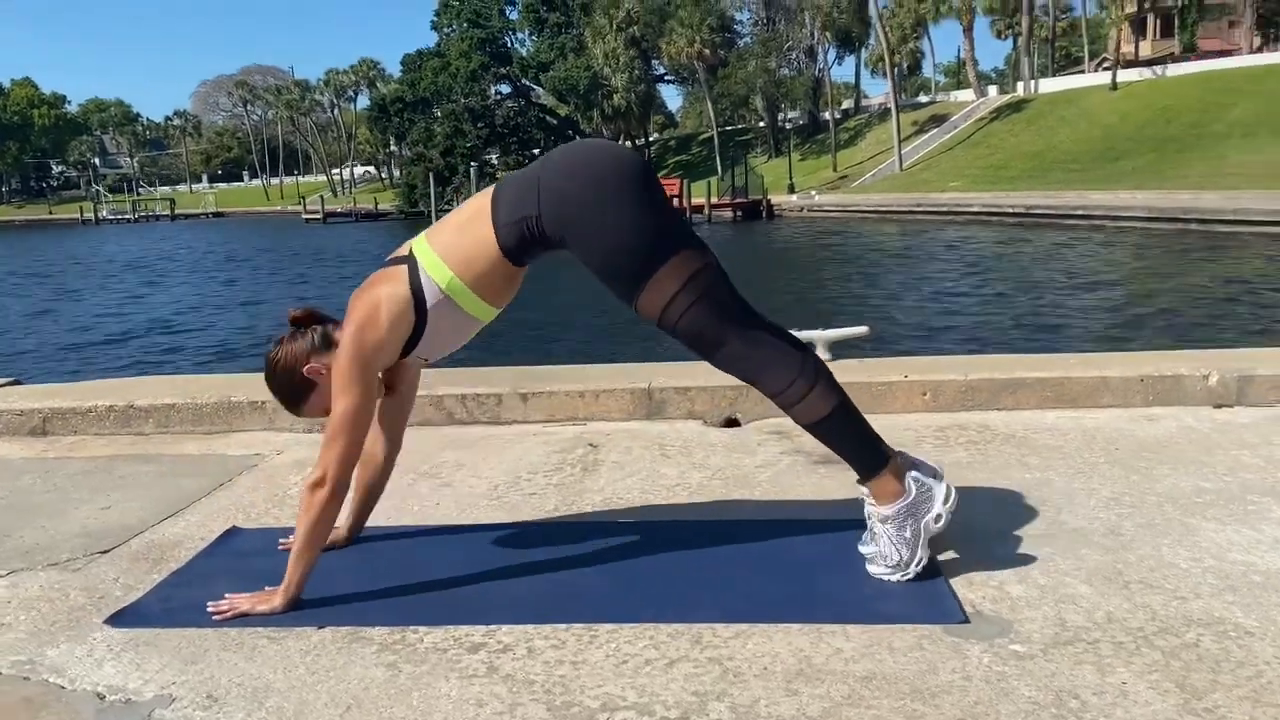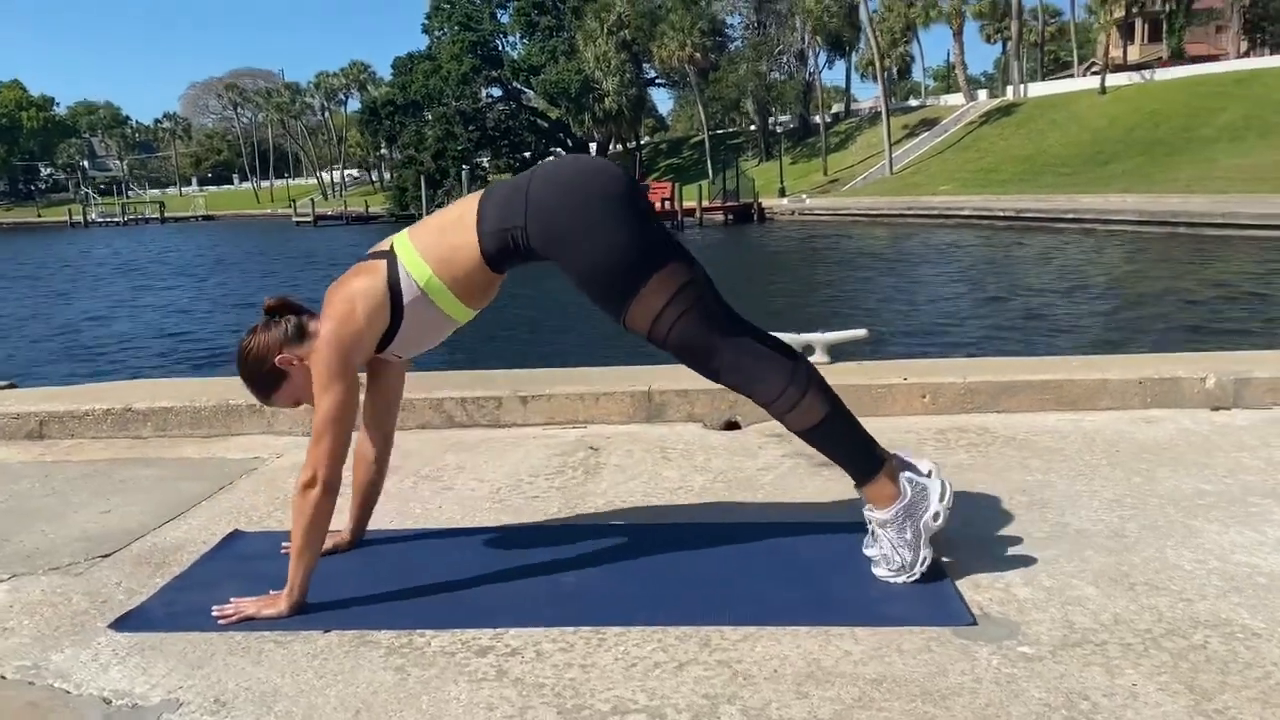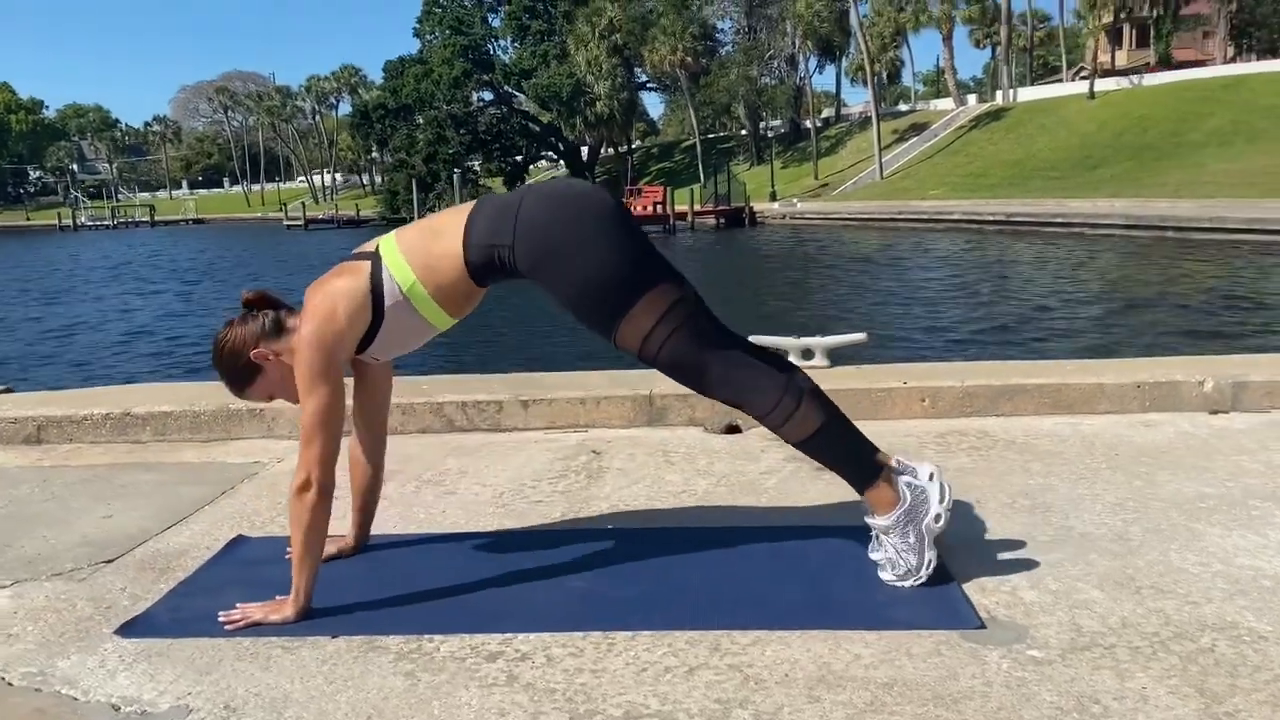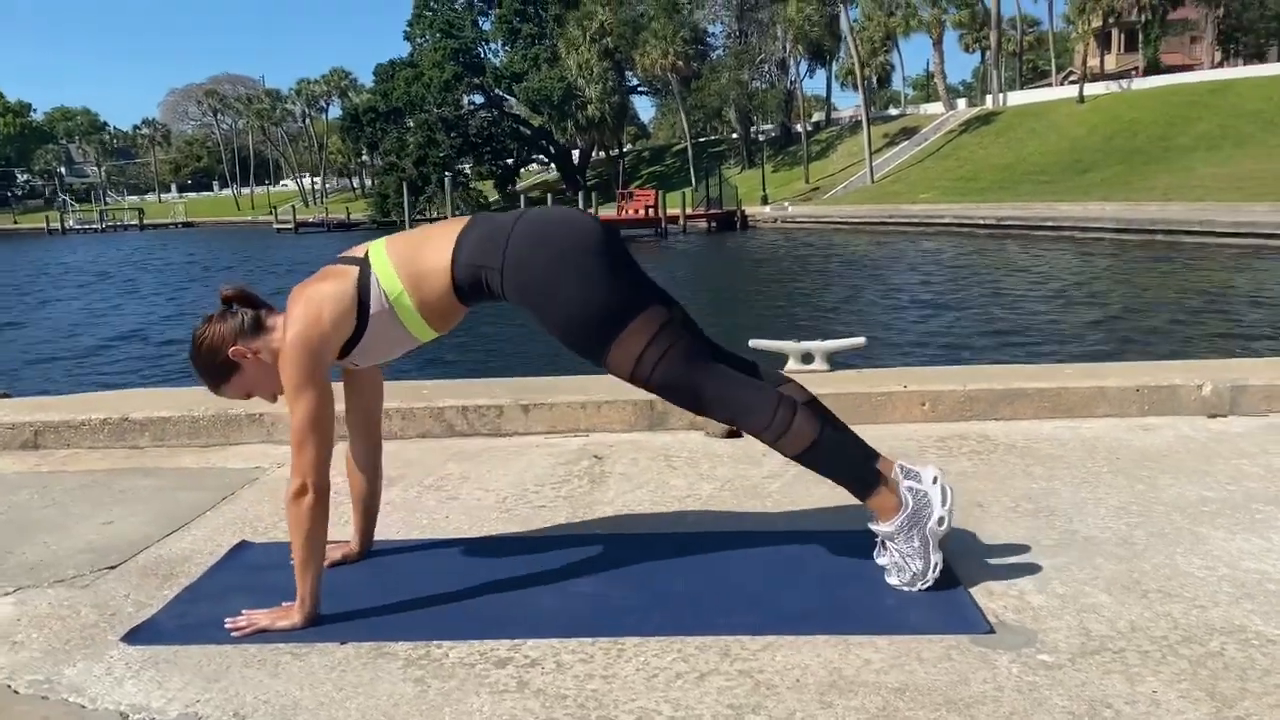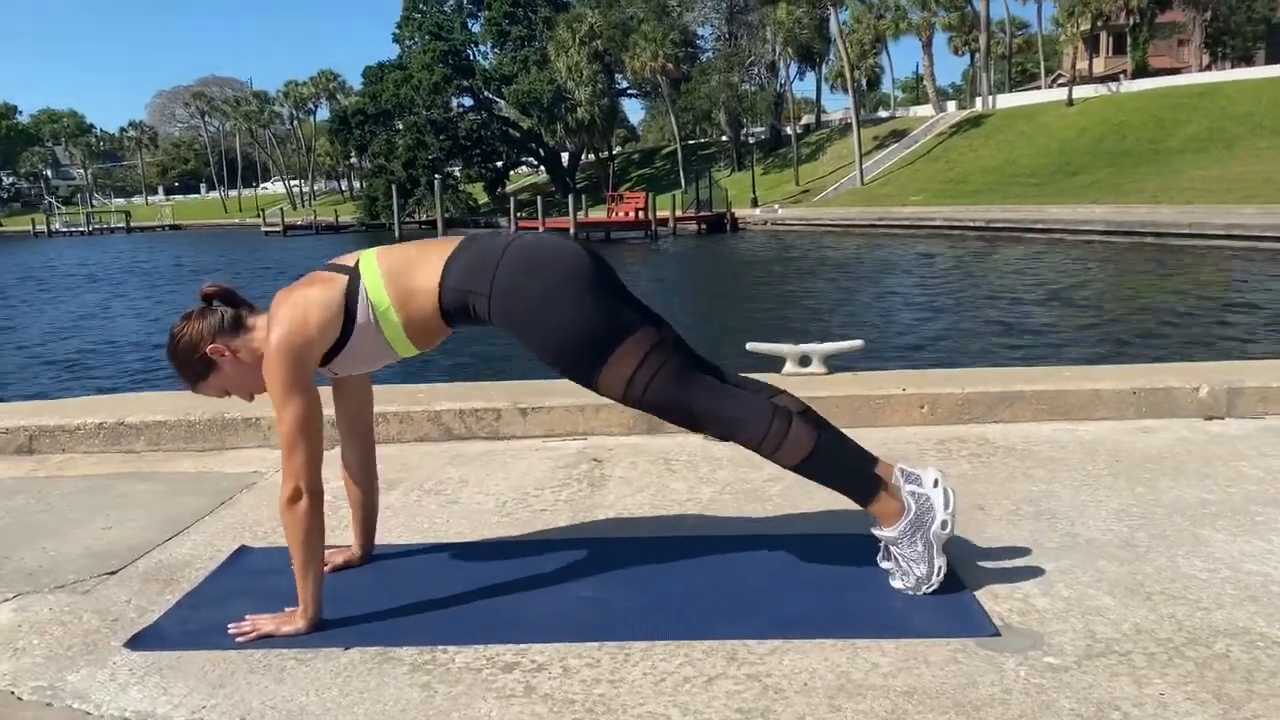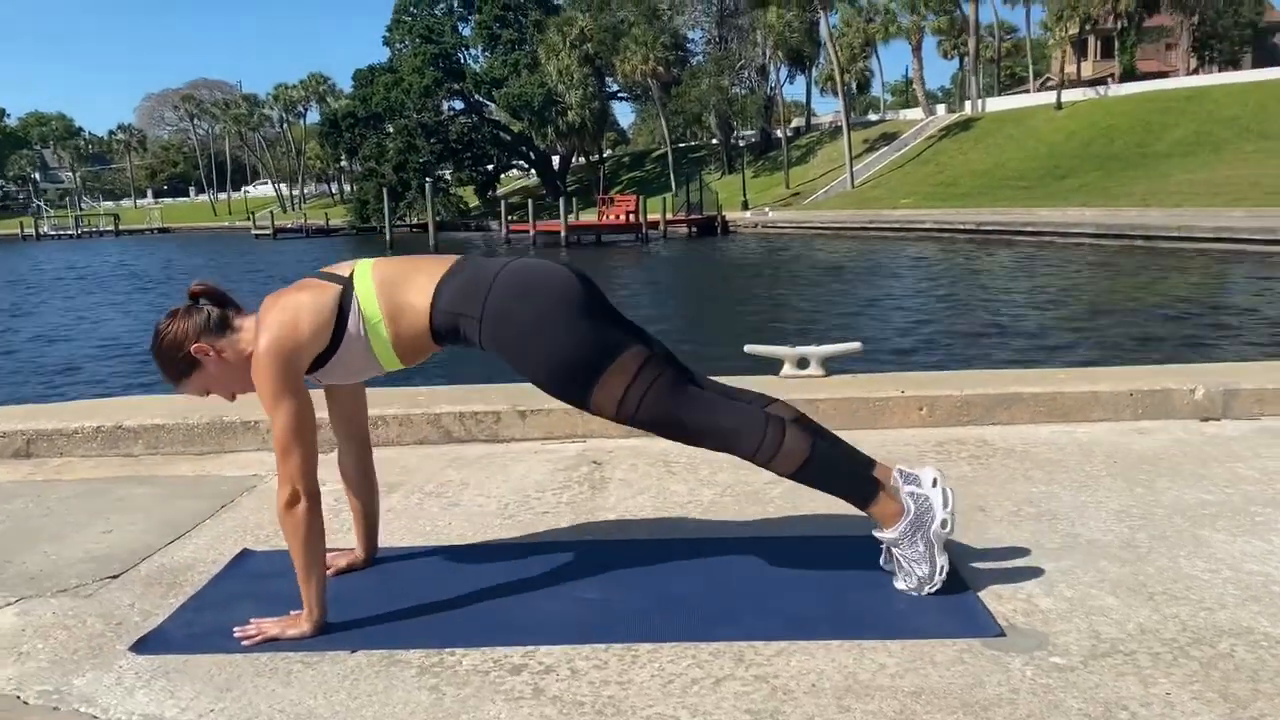
dt=0.1s
person 1, frame 1
left shoulder: (362, 334)
right shoulder: (390, 323)
left elbow: (330, 474)
right elbow: (385, 432)
left wrist: (285, 592)
right wrist: (352, 527)
left hip: (584, 192)
right hip: (586, 184)
left knee: (729, 340)
right knee: (736, 330)
left ankle: (896, 489)
right ankle: (896, 476)
person 1, frame 2
left shoulder: (338, 326)
right shoulder: (374, 321)
left elbow: (318, 475)
right elbow: (375, 434)
left wrist: (288, 594)
right wrist: (352, 530)
left hip: (565, 209)
right hip: (571, 197)
left knee: (720, 351)
right knee: (728, 340)
left ankle: (891, 492)
right ankle: (890, 478)
person 1, frame 3
left shoulder: (315, 332)
right shoulder: (351, 315)
left elbow: (312, 475)
right elbow: (370, 433)
left wrist: (295, 599)
right wrist: (356, 533)
left hip: (552, 227)
right hip: (560, 218)
left knee: (714, 367)
right knee: (723, 352)
left ankle: (892, 498)
right ankle: (894, 477)
person 1, frame 4
left shoulder: (299, 334)
right shoulder: (337, 320)
left elbow: (307, 480)
right elbow: (364, 440)
left wrist: (301, 605)
right wrist: (361, 540)
left hip: (537, 258)
right hip: (547, 242)
left knee: (706, 385)
right knee: (717, 369)
left ankle: (893, 502)
right ankle: (893, 480)
person 1, frame 5
left shoulder: (283, 338)
right shoulder: (321, 320)
left elbow: (298, 485)
right elbow: (356, 440)
left wrist: (304, 609)
right wrist: (362, 544)
left hip: (527, 283)
right hip: (535, 267)
left knee: (703, 401)
right knee: (709, 385)
left ankle: (896, 505)
right ankle: (898, 483)
person 1, frame 6
left shoulder: (272, 343)
right shoulder: (309, 327)
left elbow: (295, 490)
right elbow: (353, 444)
left wrist: (310, 612)
right wrist: (366, 547)
left hip: (516, 309)
right hip: (526, 290)
left knee: (695, 414)
right knee: (701, 397)
left ankle: (894, 504)
right ankle: (893, 485)
